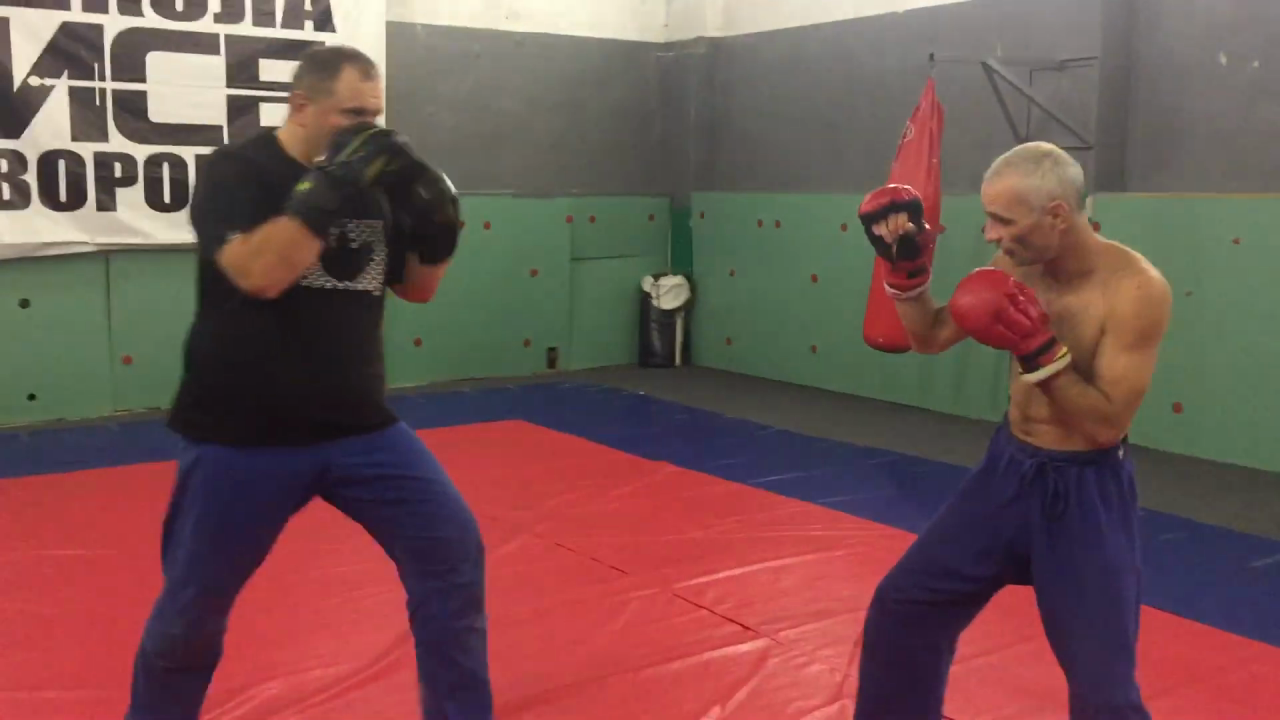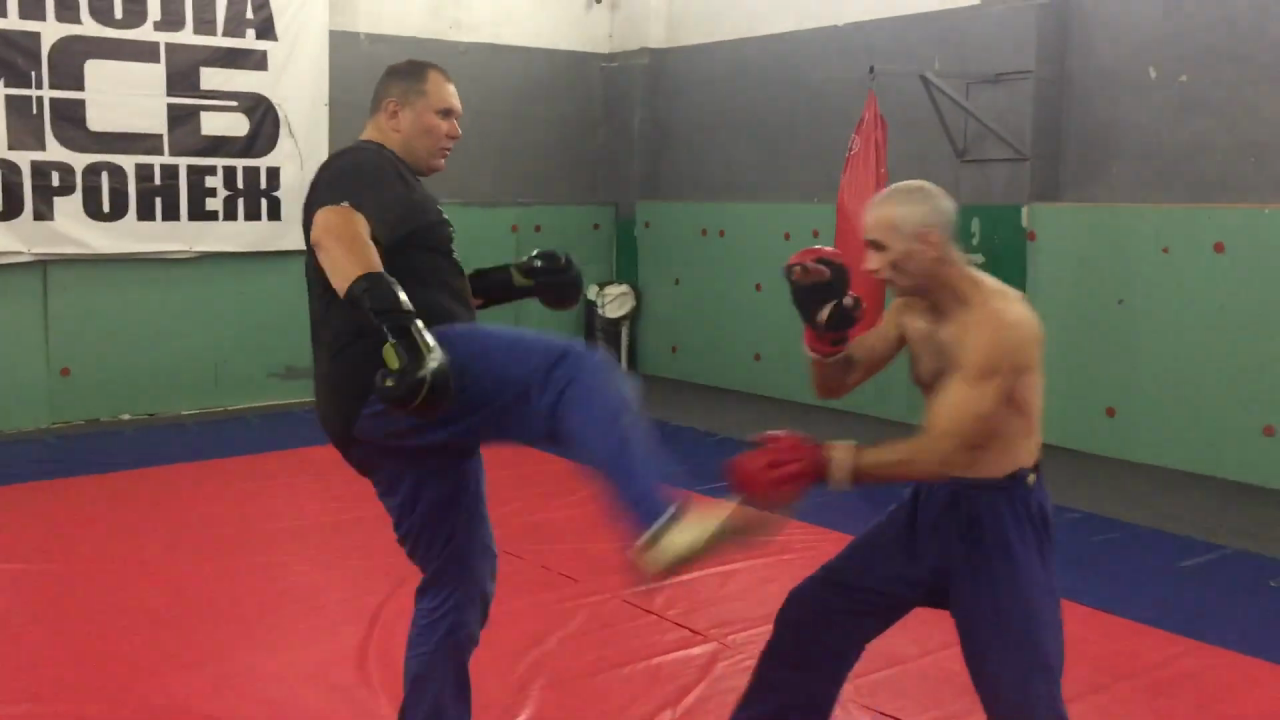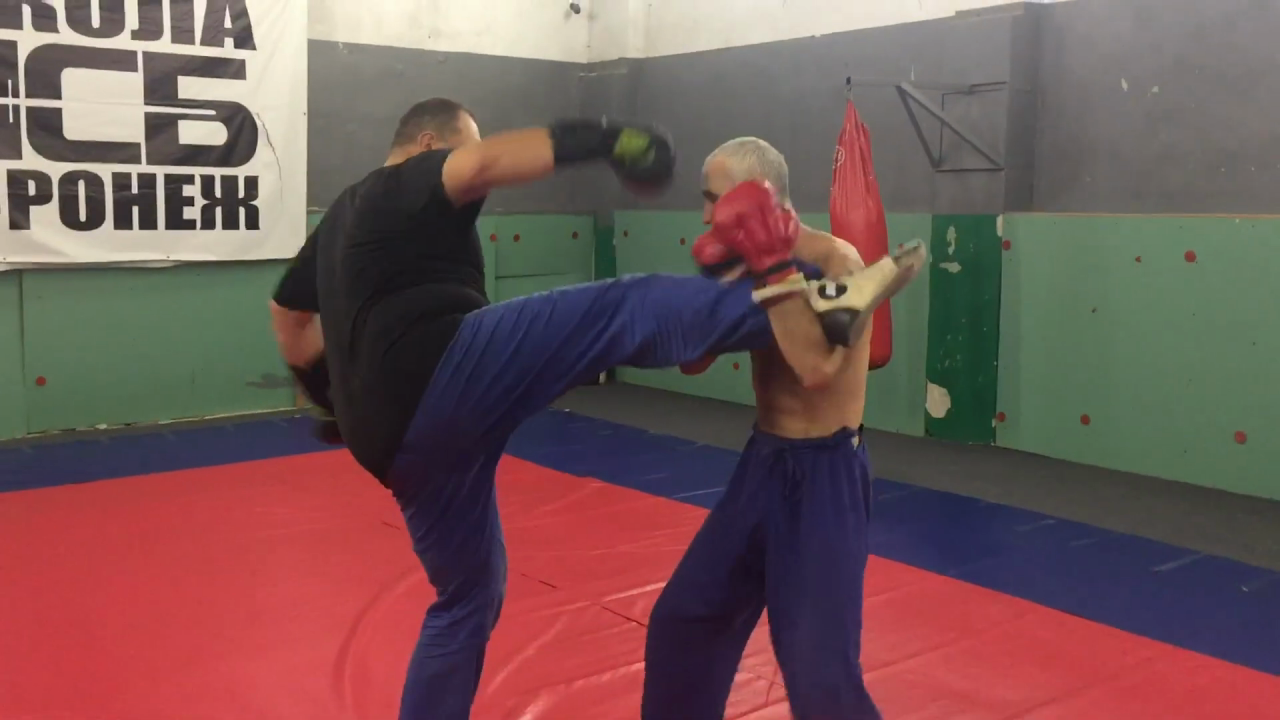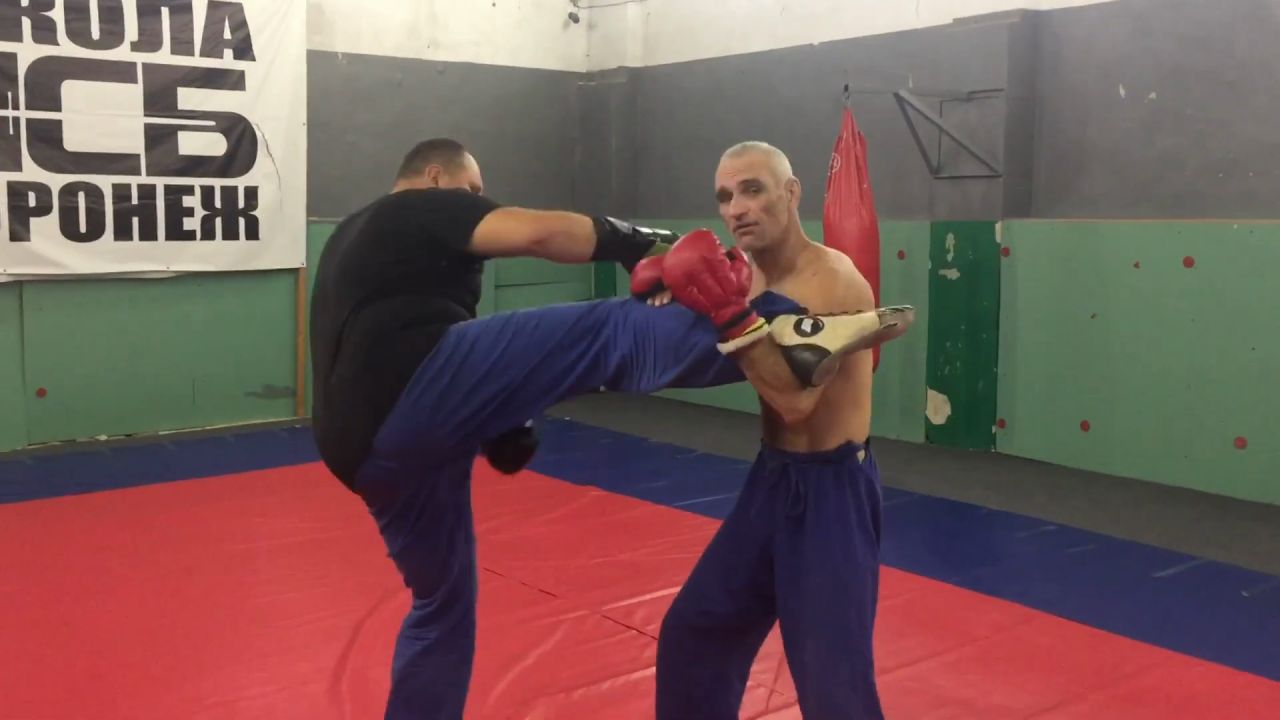
dt=0.5s
person 1, frame 1
left shoulder: (373, 183)
right shoulder: (236, 170)
left elbow: (418, 285)
right elbow: (259, 273)
left wrist: (438, 225)
right wrist: (330, 185)
left hip: (358, 427)
right hip: (243, 433)
left knee: (451, 554)
right knee: (195, 601)
person 1, frame 2
left shoulder: (385, 183)
right shoulder: (363, 167)
left elbow: (435, 294)
right elbow: (336, 235)
left wrist: (516, 279)
right wrist: (400, 327)
left hip: (391, 410)
right hip: (394, 382)
left knee: (461, 582)
right knee: (578, 375)
right ankle: (659, 524)
person 1, frame 3
left shoulder: (347, 218)
right shoulder: (410, 181)
right elbow: (493, 163)
left wrist: (324, 389)
right wrist: (608, 138)
left hip: (398, 432)
right hip: (445, 372)
left knee: (468, 595)
right knee: (626, 309)
right ankle: (790, 306)
person 1, frame 4
left shoulder: (355, 238)
right shoulder: (423, 209)
right elbow: (534, 230)
left wrist: (488, 425)
right wrist: (634, 240)
left hip: (369, 440)
right hip: (419, 385)
left knee: (443, 604)
right knee: (611, 333)
person 2, frame 1
left shoulder: (1136, 289)
right shoulder: (1015, 265)
left elbow: (1105, 425)
right elbow: (929, 337)
left wrist: (1036, 350)
right wrist: (905, 267)
left hip: (1084, 491)
right hip: (1007, 469)
right knee: (903, 605)
person 2, frame 2
left shoulder: (1000, 324)
right shoulder: (912, 308)
left elbow: (935, 456)
right elbow: (832, 382)
left wrist: (826, 463)
right wrist: (825, 323)
left hip: (1001, 515)
right hip: (933, 506)
right knee: (815, 617)
person 2, frame 3
left shoulder: (837, 262)
left elbow: (818, 369)
right elbow: (692, 362)
left hip: (824, 473)
right hip: (761, 463)
left knee: (820, 668)
right knee: (684, 619)
person 2, frame 4
left shoulder: (833, 281)
right shoulder: (747, 277)
left elbow: (795, 400)
left wrist: (733, 313)
right wrist: (675, 306)
left hip: (831, 489)
right hip: (772, 479)
right knee: (694, 630)
